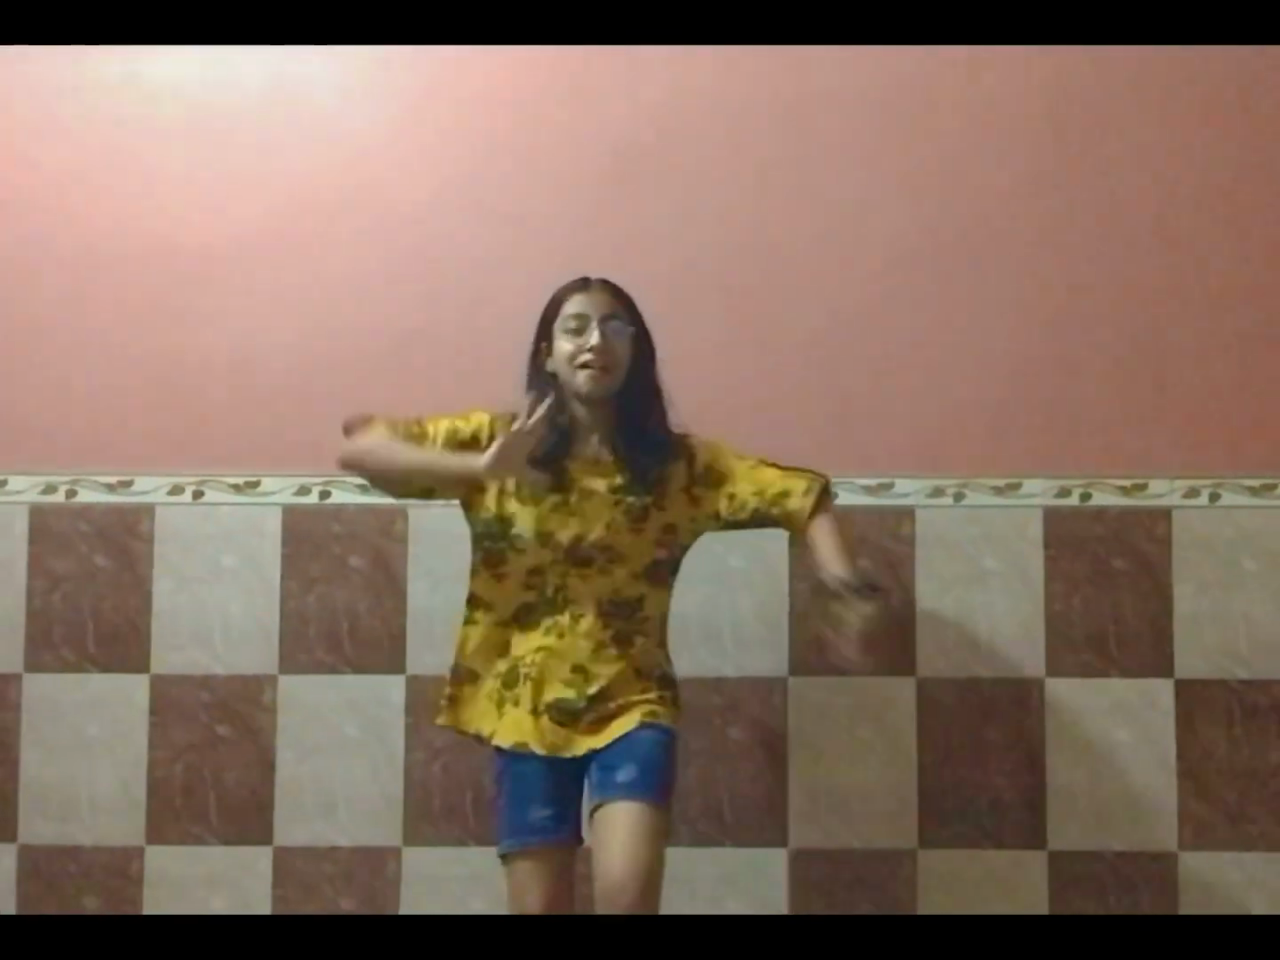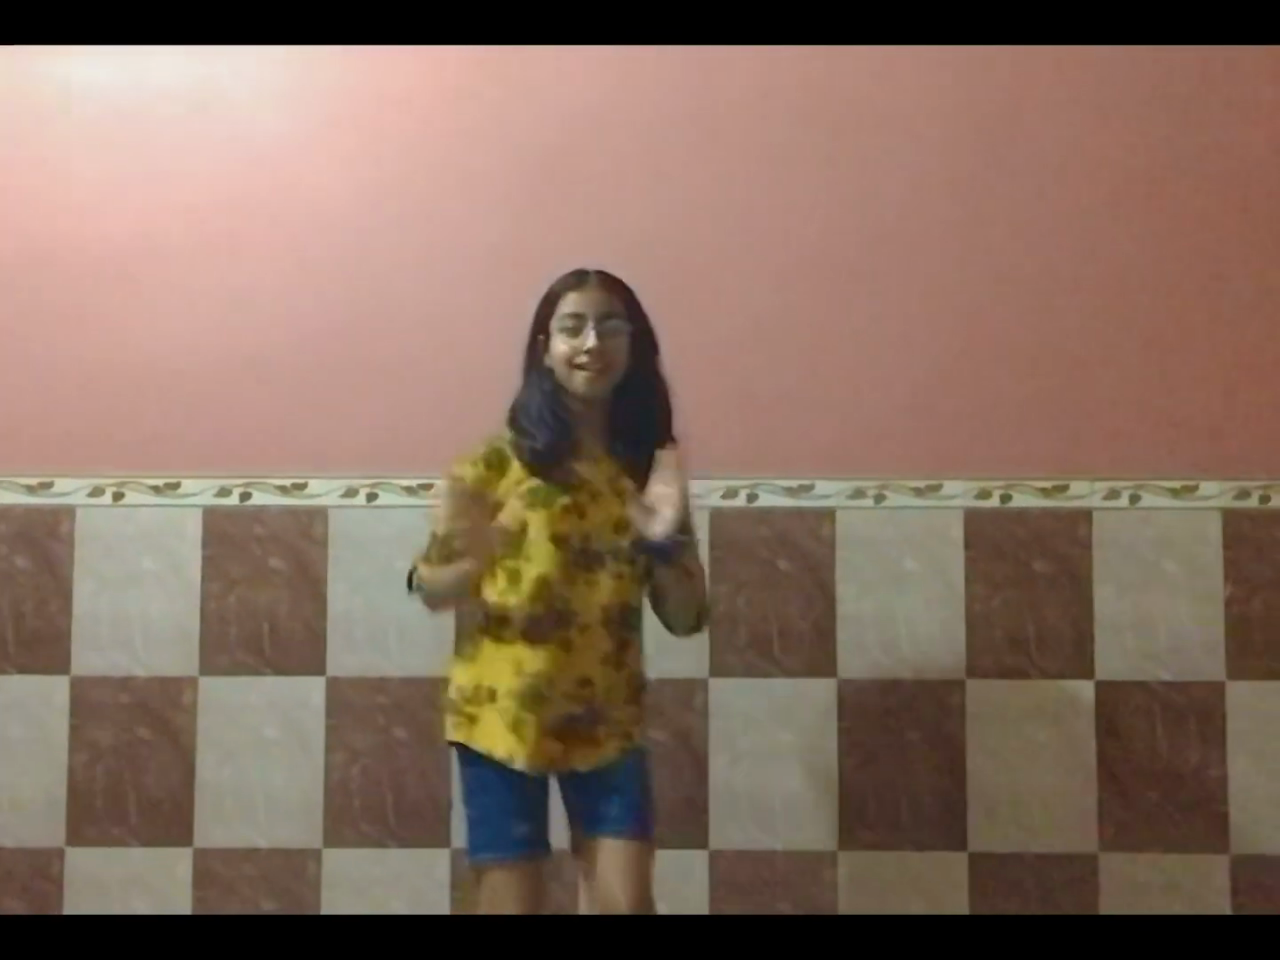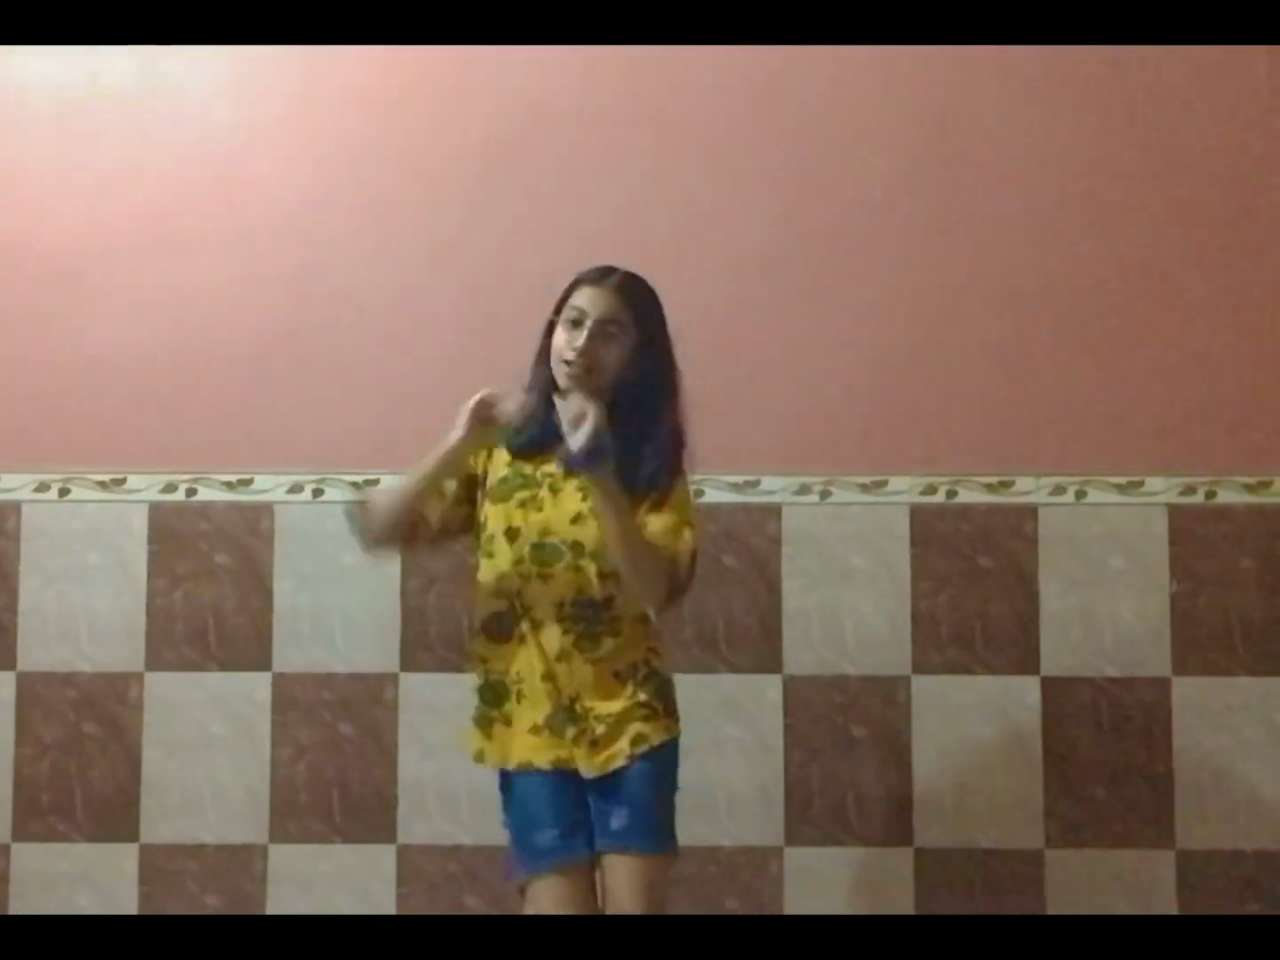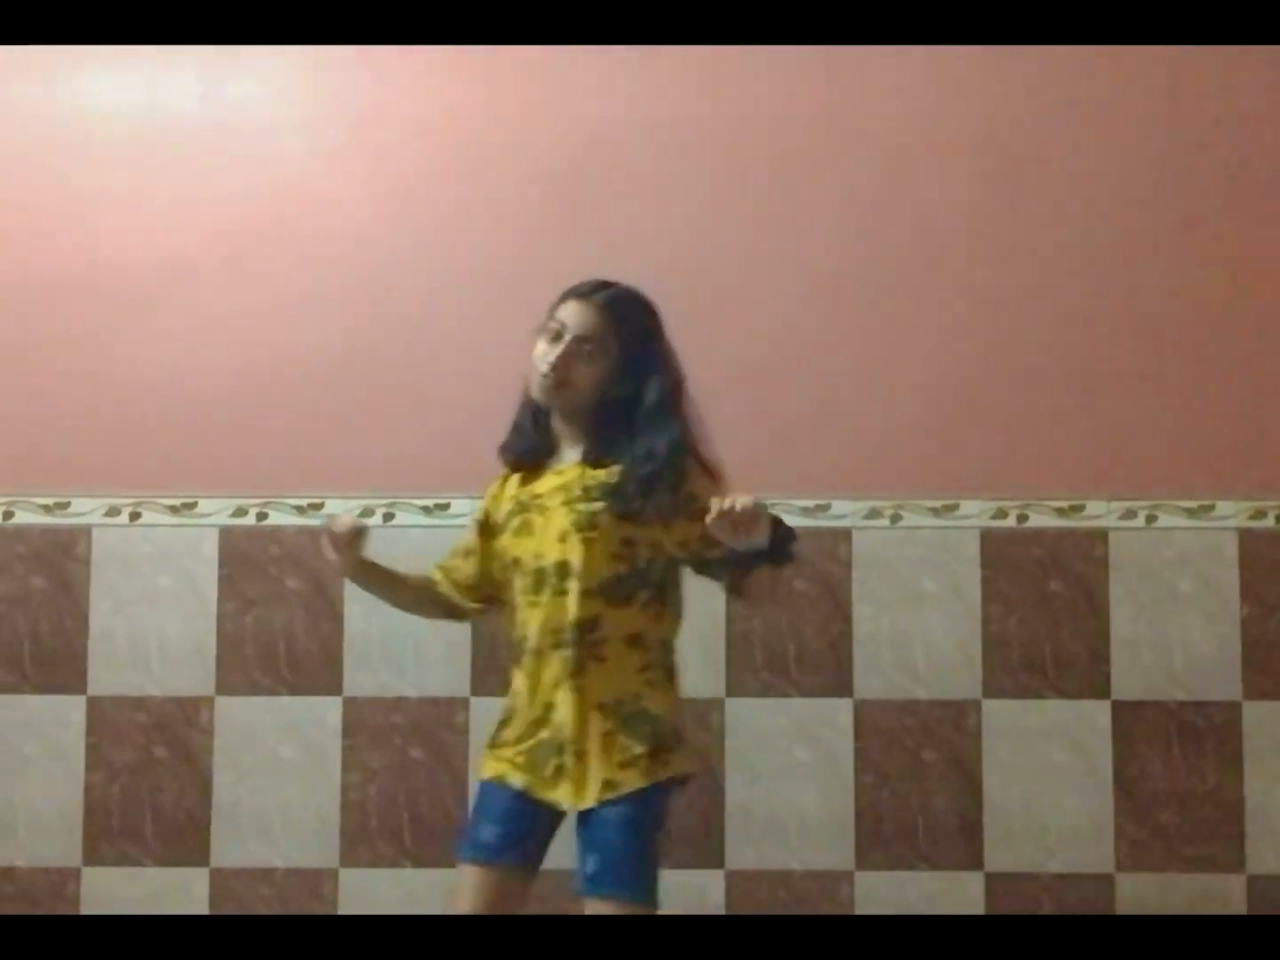
dt=0.5s
person 1, frame 1
left shoulder: (677, 463)
right shoulder: (502, 443)
left elbow: (807, 497)
right elbow: (356, 445)
left wrist: (845, 583)
right wrist: (477, 470)
left hip: (634, 704)
right hip: (529, 707)
left knee: (625, 891)
right knee: (539, 910)
person 1, frame 2
left shoulder: (651, 471)
right shoulder: (500, 463)
left elbow: (685, 619)
right elbow: (436, 589)
left wrist: (668, 545)
right wrist: (472, 558)
left hip: (607, 720)
right hip: (502, 715)
left knee: (627, 911)
right knee: (511, 913)
person 1, frame 3
left shoulder: (650, 467)
right shoulder: (498, 457)
left elbow: (661, 588)
right elbow: (375, 526)
left wrist: (597, 466)
right wrist: (458, 445)
left hip: (628, 718)
right hip: (525, 720)
left knee: (637, 917)
right knee: (557, 911)
person 1, frame 4
left shoulder: (658, 474)
right shoulder: (513, 485)
left elbow: (743, 568)
right elbow: (454, 593)
left wrist: (755, 539)
right wrist: (361, 569)
left hip: (625, 745)
right hip: (526, 741)
right knee: (473, 912)
